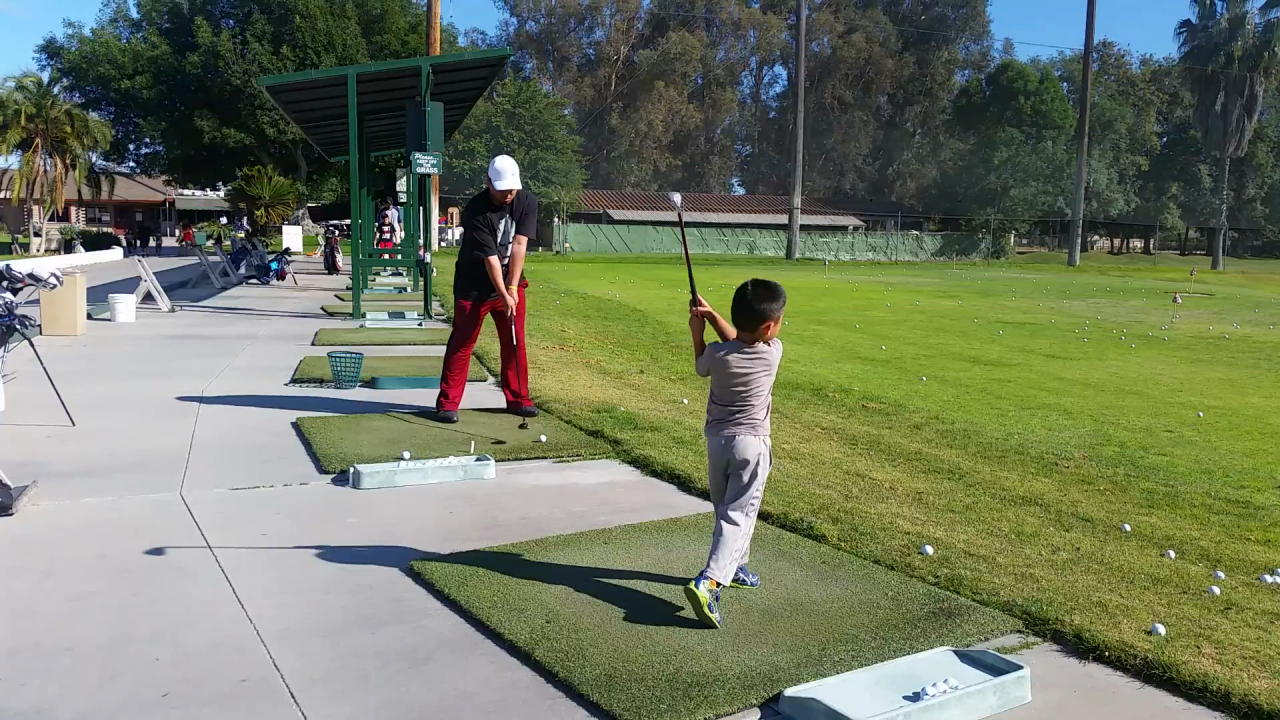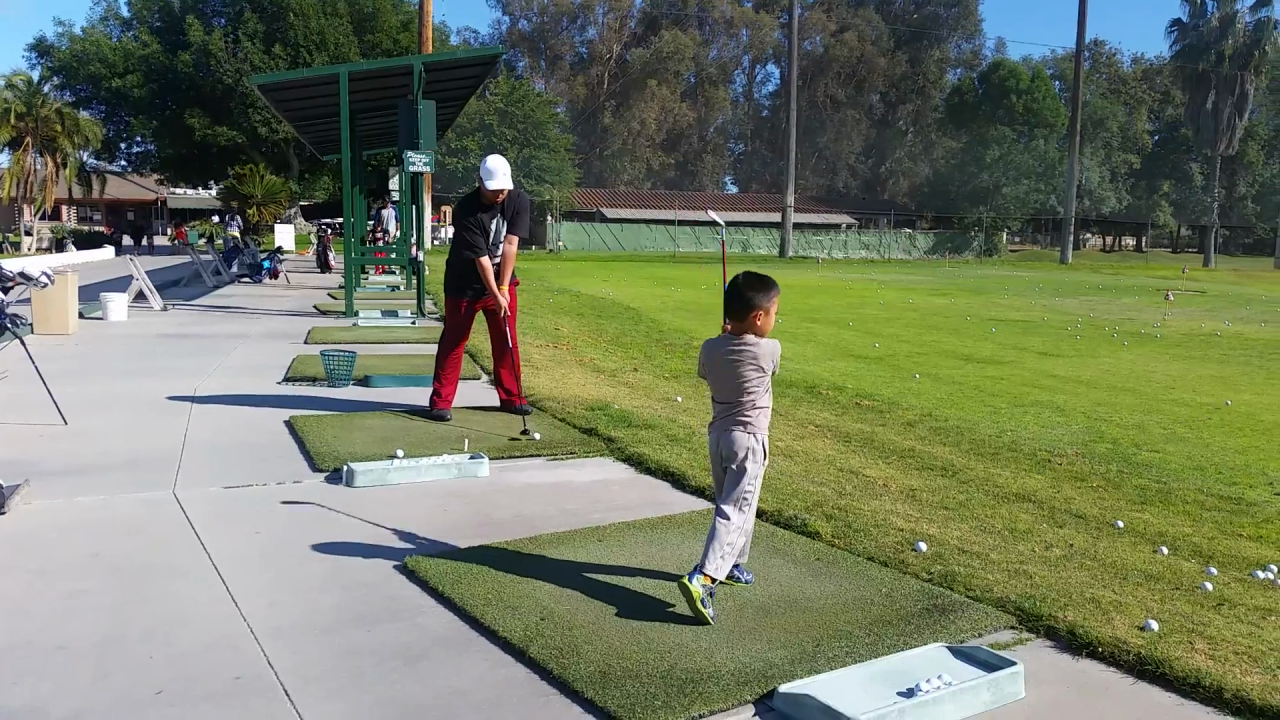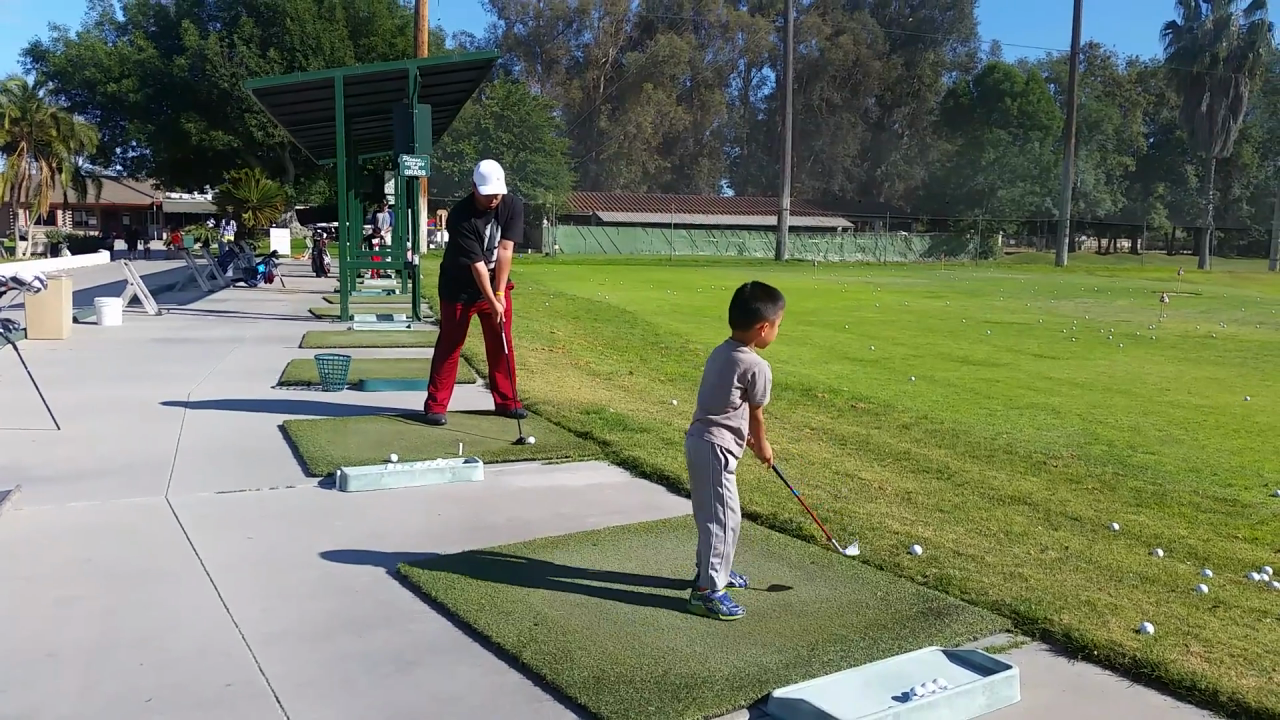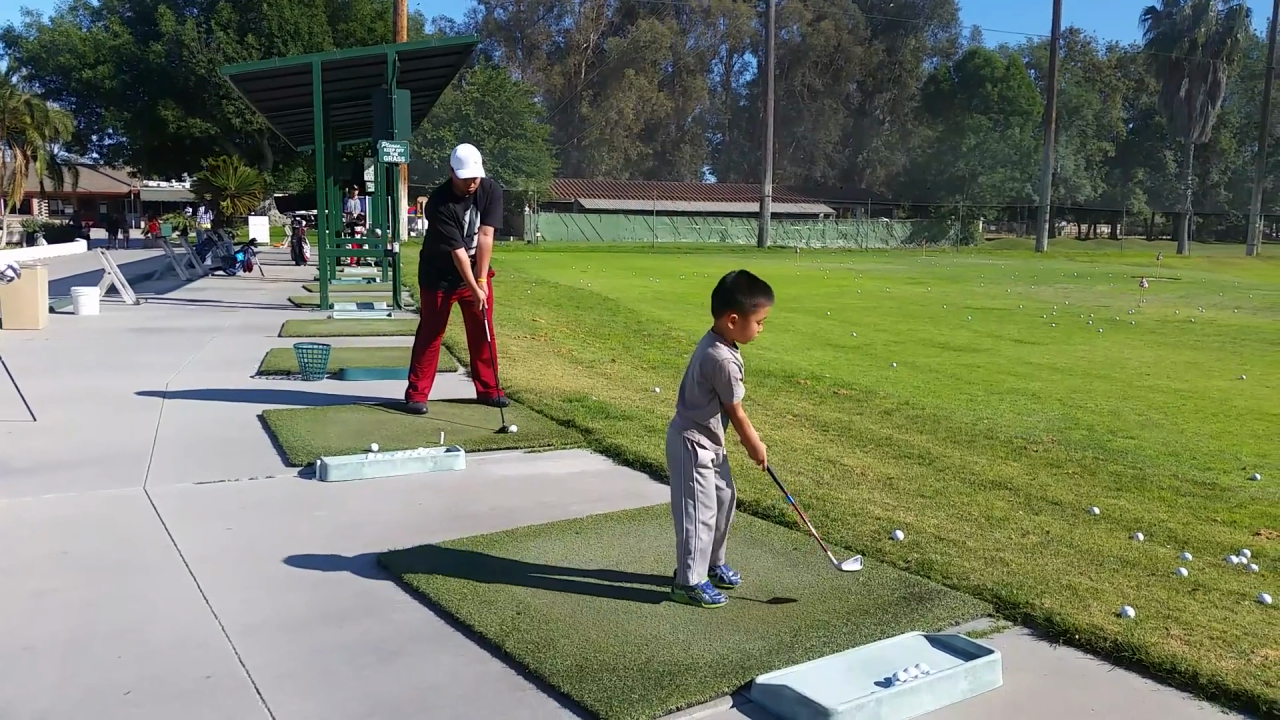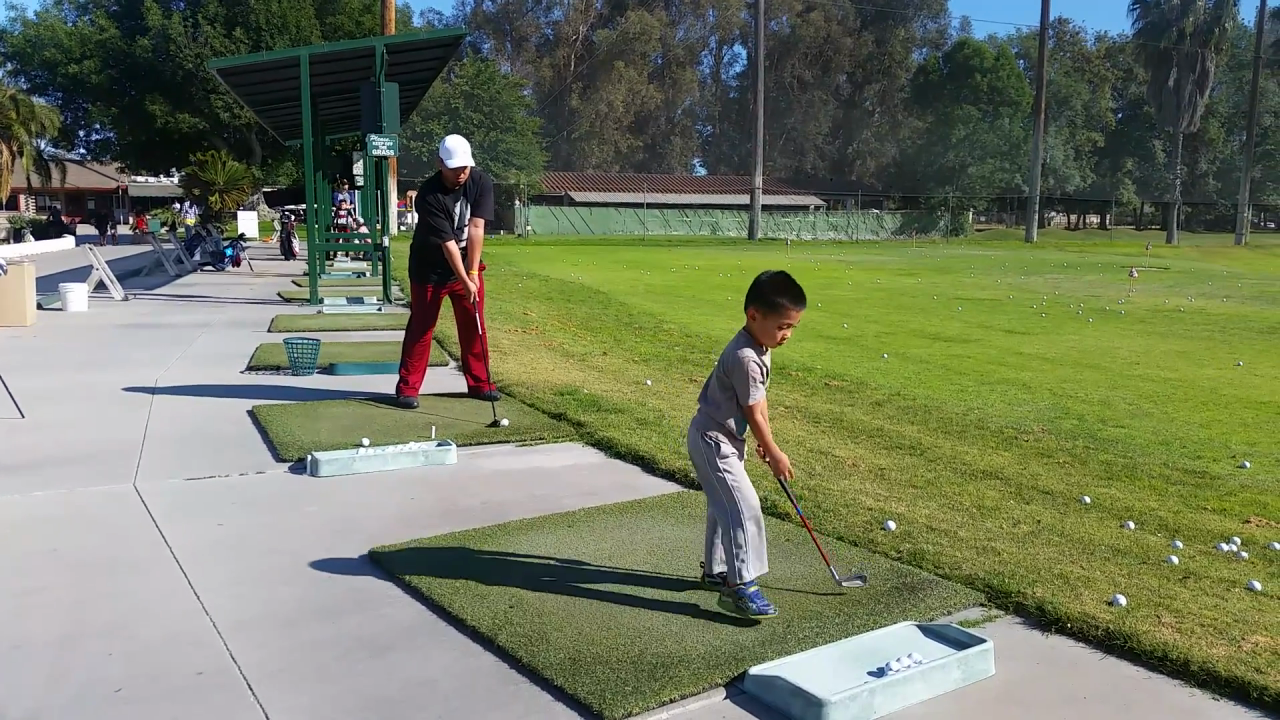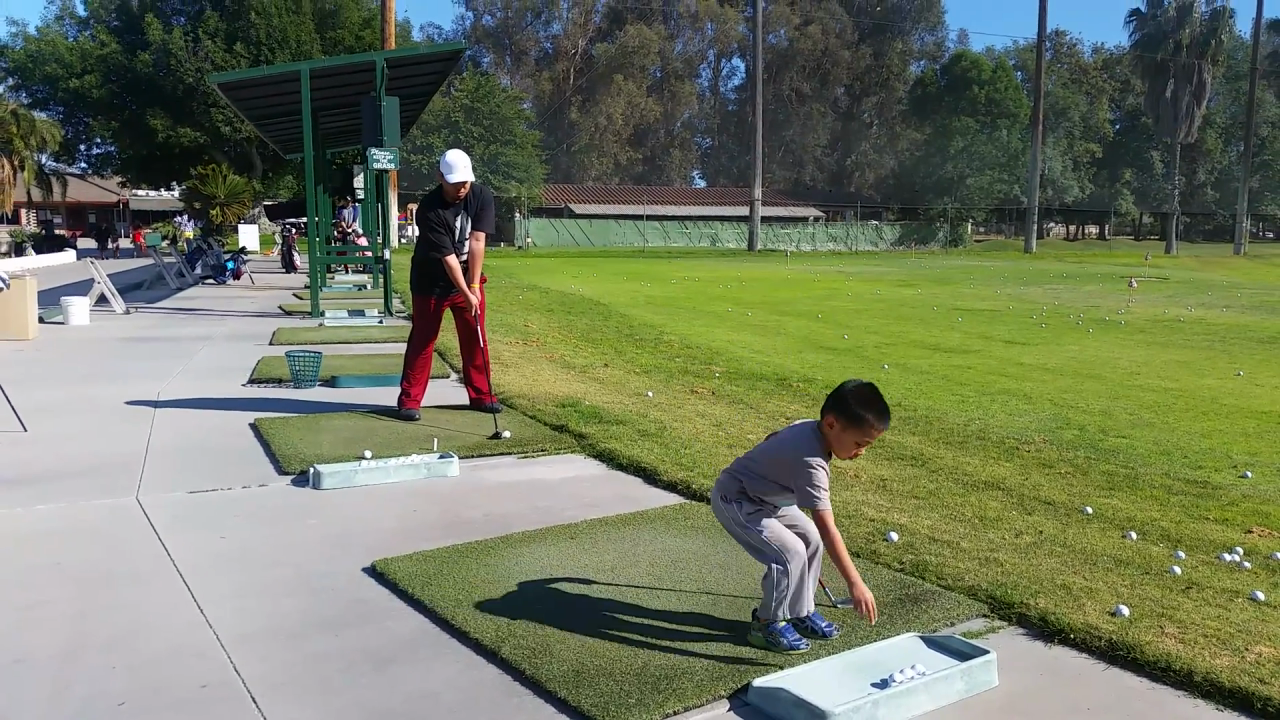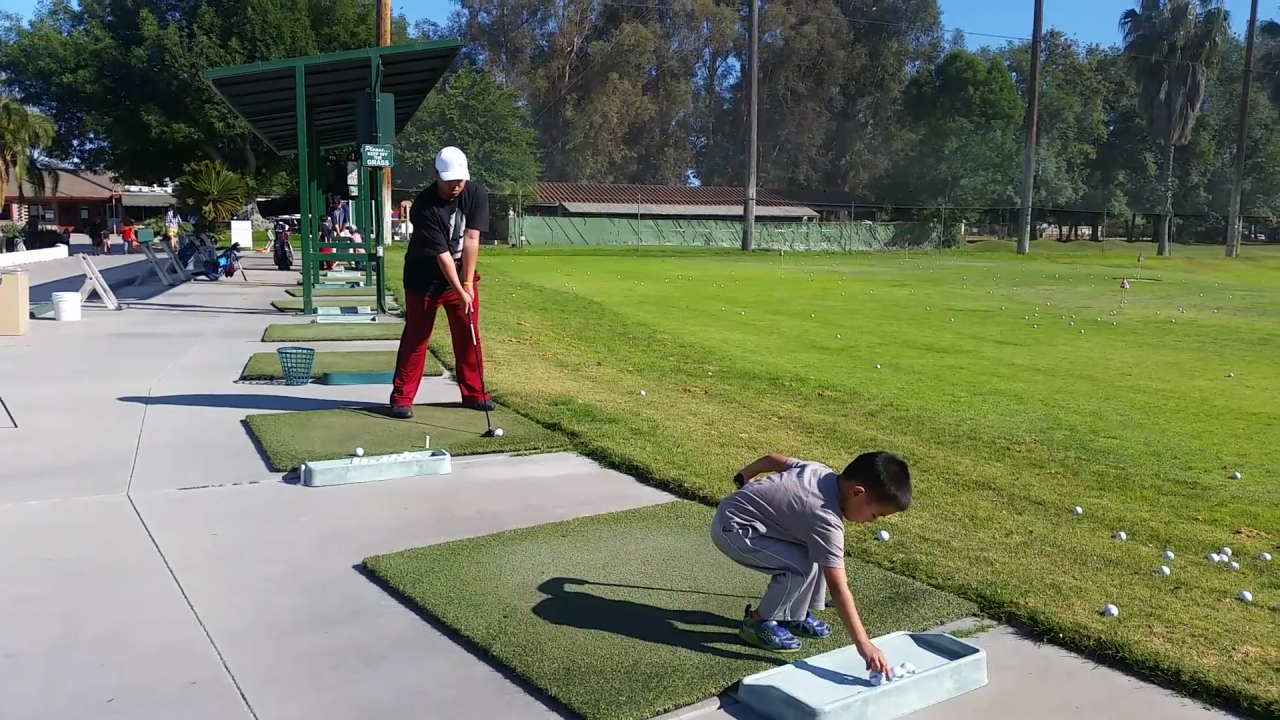
dt=0.5s
person 1, frame 1
left shoulder: (717, 356)
right shoulder: (774, 351)
left elbow: (701, 366)
left wrist: (697, 330)
right wrist: (712, 315)
left hip: (718, 440)
right hip: (752, 445)
left knee: (725, 509)
right knee: (739, 515)
left ankle: (729, 567)
right ankle: (709, 581)
person 1, frame 2
left shoulder: (710, 349)
right shoulder: (770, 350)
right wrist: (734, 334)
left hip: (718, 435)
right hip: (748, 439)
left knee: (730, 506)
right knee: (735, 512)
left ankle: (727, 564)
right ankle: (703, 577)
person 1, frame 3
left shoulder: (719, 354)
right shoulder: (757, 367)
right elbow: (755, 416)
left wrist: (747, 437)
right wrist: (762, 447)
left hip: (698, 440)
right hip: (717, 448)
left knee: (712, 516)
right knee: (723, 519)
left ankle: (712, 572)
right ankle: (707, 589)
person 1, frame 4
left shoulder: (715, 343)
right shoulder: (723, 360)
right elbow: (734, 411)
left wrist: (749, 433)
right wrist: (754, 445)
left hip: (706, 441)
right hip: (693, 444)
left knee: (723, 500)
right knee: (698, 513)
left ankle: (711, 563)
right ankle: (689, 582)
person 1, frame 5
left shoulder: (757, 347)
right shoulder: (746, 358)
left elbow: (759, 400)
right elbow: (753, 415)
left wrist: (765, 444)
right wrist: (775, 455)
left hip: (726, 439)
right hip: (712, 441)
left knee: (727, 509)
right knee: (745, 509)
left ankle: (717, 571)
right ankle: (741, 584)
person 1, frame 6
left shoulder: (810, 427)
right shoulder: (811, 462)
right elbow: (829, 531)
right wrist: (855, 583)
left hip: (758, 493)
right hip: (732, 500)
left knee: (810, 538)
right knee: (790, 553)
left ankle: (799, 612)
right ankle: (766, 624)
person 1, frame 7
left shoulder: (823, 472)
right shoulder: (827, 520)
left elbow: (773, 460)
right elbow: (838, 588)
left wrist: (743, 477)
right wrist: (863, 644)
left hip: (737, 509)
right hip: (733, 529)
left knee: (816, 554)
right knee: (803, 568)
left ankle: (796, 613)
right ankle: (759, 622)
person 2, frame 1
left shoulder: (527, 202)
right shoulder: (475, 211)
left elbow: (519, 245)
right elbow: (490, 258)
left wrist: (513, 288)
right wrist: (504, 294)
left hip: (510, 283)
right hip: (474, 286)
left knee: (515, 342)
right knee: (462, 342)
left ankle: (517, 398)
right ankle: (447, 402)
person 2, frame 2
left shoulder: (519, 201)
right shoulder: (466, 211)
left elbow: (510, 245)
right elbow: (480, 257)
left wrist: (504, 287)
right wrist: (495, 294)
left hip: (502, 281)
right hip: (465, 284)
left knee: (507, 340)
right knee: (453, 341)
left ankle: (510, 397)
right ankle: (440, 400)
person 2, frame 3
left shoulder: (513, 205)
right shoulder: (460, 217)
left elbow: (505, 250)
right elbow: (476, 263)
left wrist: (500, 293)
right wrist: (491, 301)
left hip: (497, 284)
right hip: (459, 288)
left knee: (502, 344)
right knee: (450, 344)
left ankle: (506, 400)
right ankle: (435, 404)
person 2, frame 4
left shoulder: (492, 191)
right shoulder: (439, 203)
left elbow: (485, 236)
right elbow: (456, 250)
left wrist: (482, 280)
right wrist: (473, 287)
left hip: (477, 272)
right hip: (439, 275)
left knee: (483, 331)
right knee: (430, 333)
left ankle: (488, 389)
right ankle: (417, 393)
person 2, frame 5
left shoulder: (482, 183)
right shoulder: (428, 195)
left elbow: (476, 228)
right elbow: (447, 242)
left wrist: (473, 273)
right wrist: (464, 280)
left hip: (468, 265)
right hip: (430, 269)
left knee: (474, 324)
right knee: (421, 327)
left ankle: (479, 382)
right ankle: (407, 387)
person 2, frame 6
left shoulder: (482, 197)
right shoulder: (428, 209)
left elbow: (476, 242)
right elbow: (447, 256)
left wrist: (474, 286)
right wrist: (465, 294)
left hip: (468, 277)
right hip: (431, 282)
left knee: (475, 337)
right knee: (422, 339)
left ankle: (480, 394)
right ankle: (409, 399)
person 2, frame 7
left shoulder: (477, 194)
right shoulder: (423, 206)
left elbow: (471, 240)
right elbow: (441, 254)
left wrist: (468, 284)
right wrist: (459, 291)
left hip: (463, 275)
right hip: (424, 279)
left knee: (468, 334)
right knee: (416, 337)
left ankle: (473, 392)
right ankle: (401, 397)
